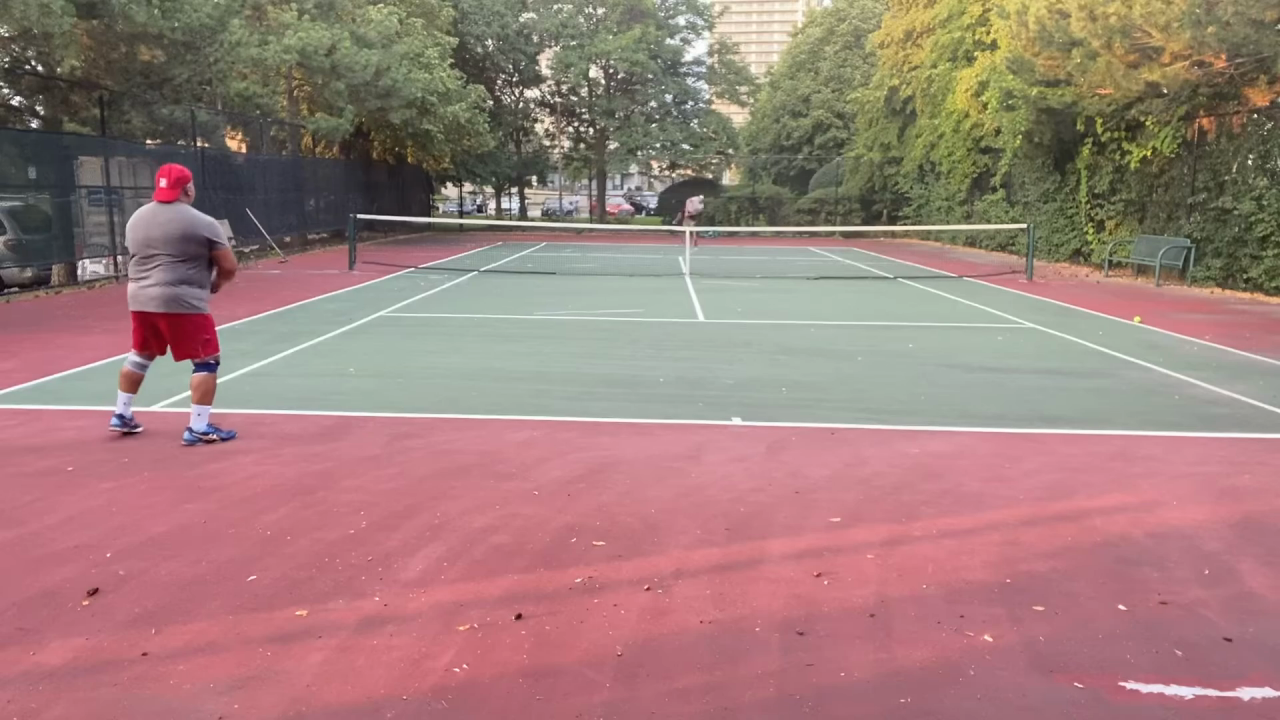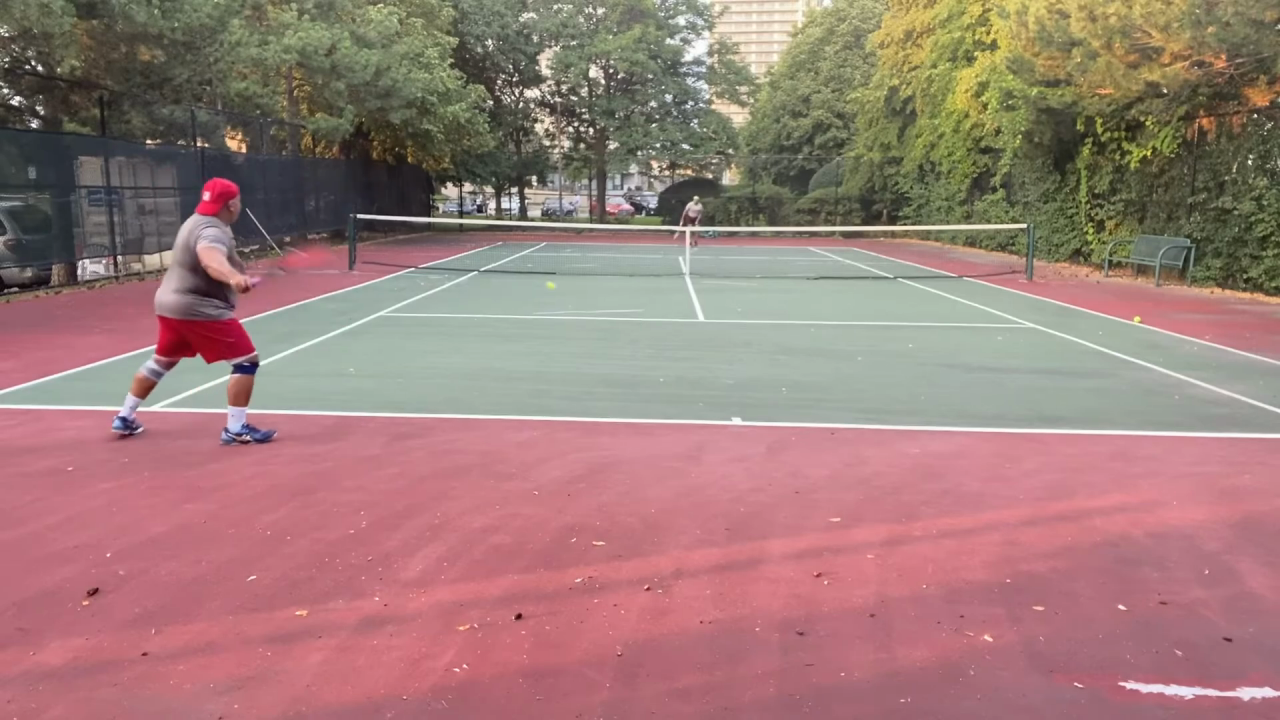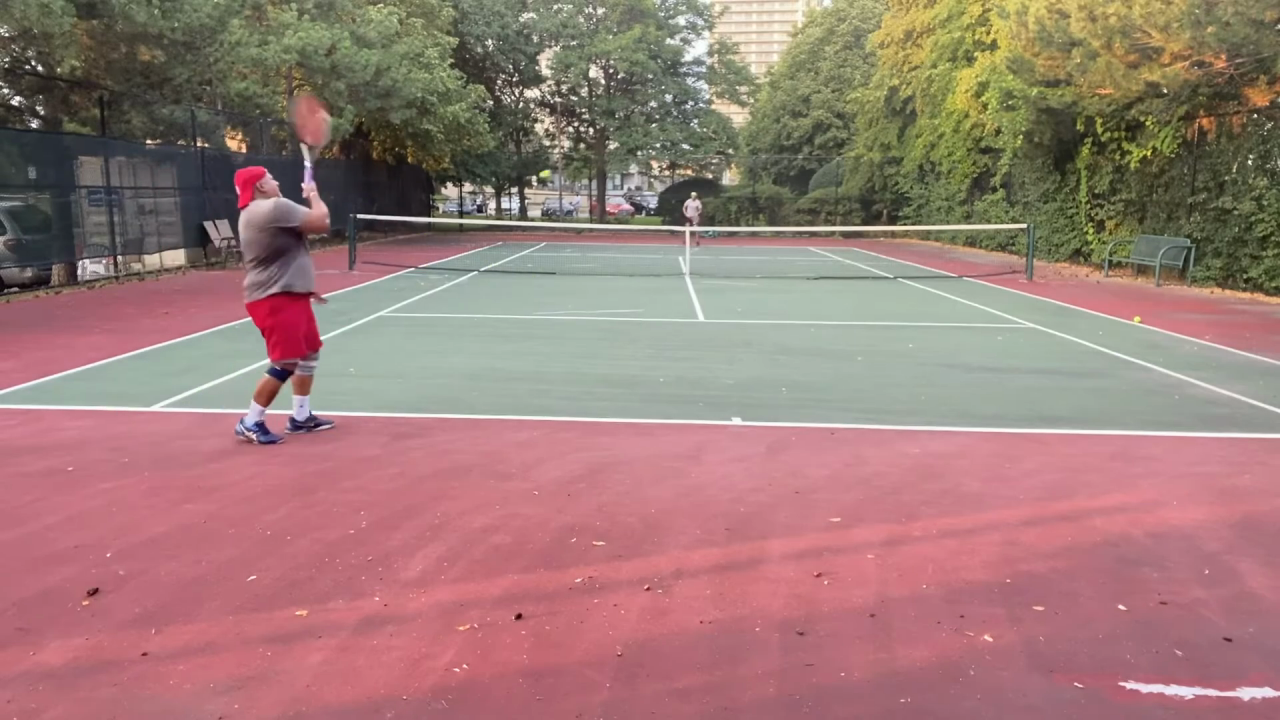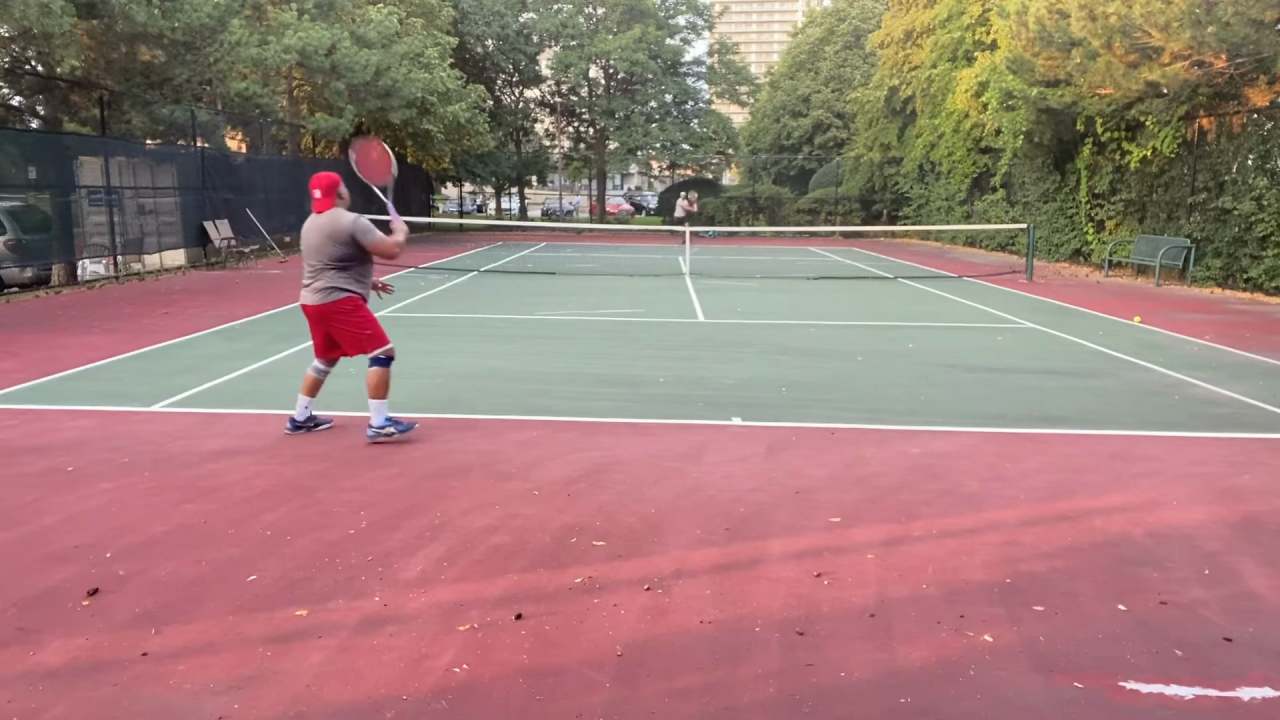
dt=0.5s
person 1, frame 1
left shoulder: (136, 218)
right shoulder: (203, 224)
right elbow: (229, 267)
right wrist: (215, 285)
left hip: (141, 299)
right hip: (182, 303)
left knee: (140, 355)
right knee: (206, 362)
left ankle: (121, 415)
right ankle: (199, 428)
person 1, frame 2
left shoulder: (197, 221)
right shoulder: (213, 232)
right elbow: (214, 261)
right wrist: (238, 278)
left hip: (171, 304)
right hip: (202, 310)
left knee: (162, 360)
right knee: (247, 362)
left ankle: (125, 418)
right ankle: (236, 429)
person 1, frame 3
left shoulder: (253, 214)
right shoulder: (274, 208)
right elbow: (322, 222)
left wrist: (307, 288)
right wrist: (313, 195)
left hip: (288, 294)
right hip: (275, 298)
left knee: (309, 352)
right knee: (285, 362)
left ankle: (301, 417)
right ankle: (251, 422)
person 1, frame 4
left shoulder: (312, 224)
right shoulder: (350, 222)
right elbow: (392, 250)
left wrist: (366, 280)
right wrist: (400, 230)
left hip: (315, 301)
right hip: (339, 301)
left knee: (324, 359)
right knee: (382, 354)
left ankle: (300, 417)
right ankle: (379, 423)
